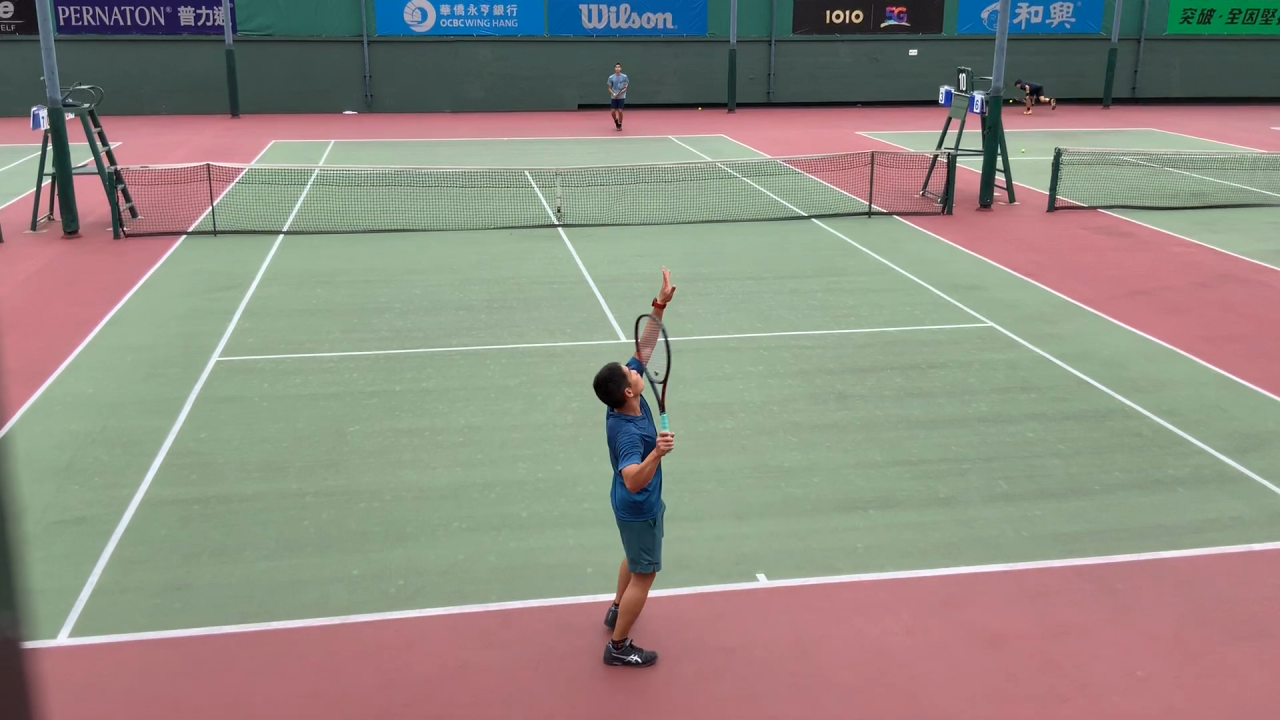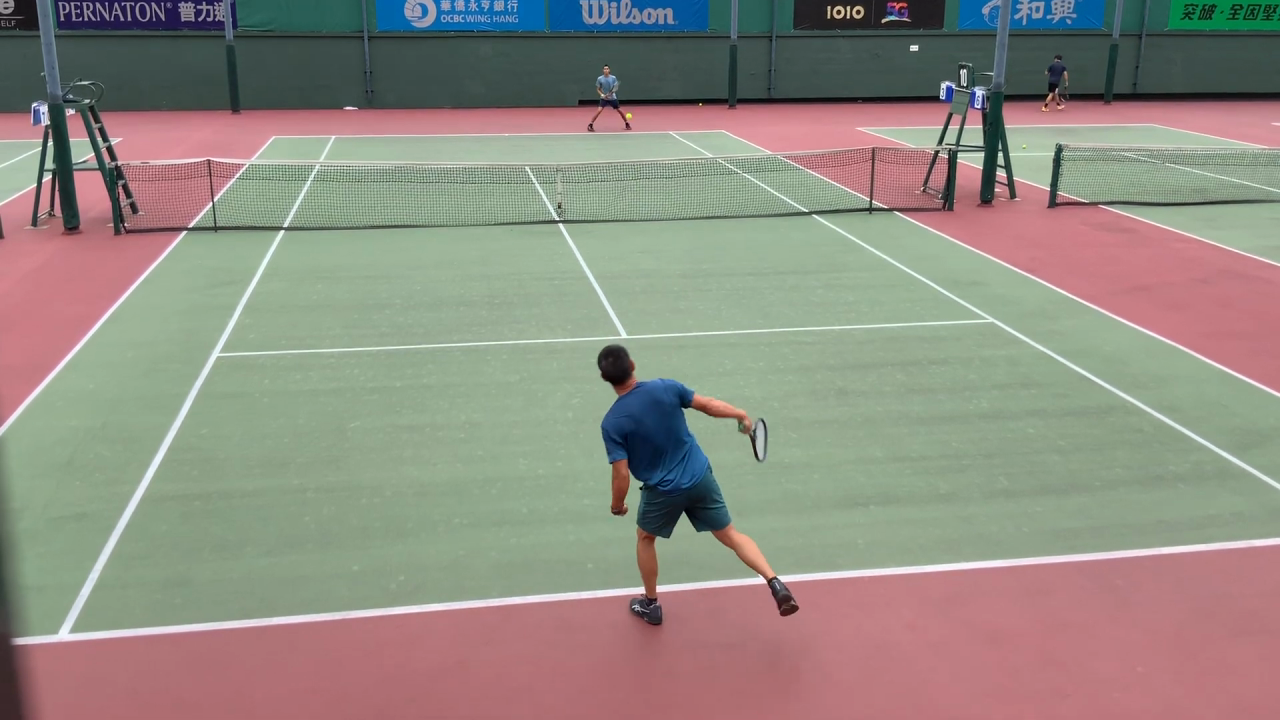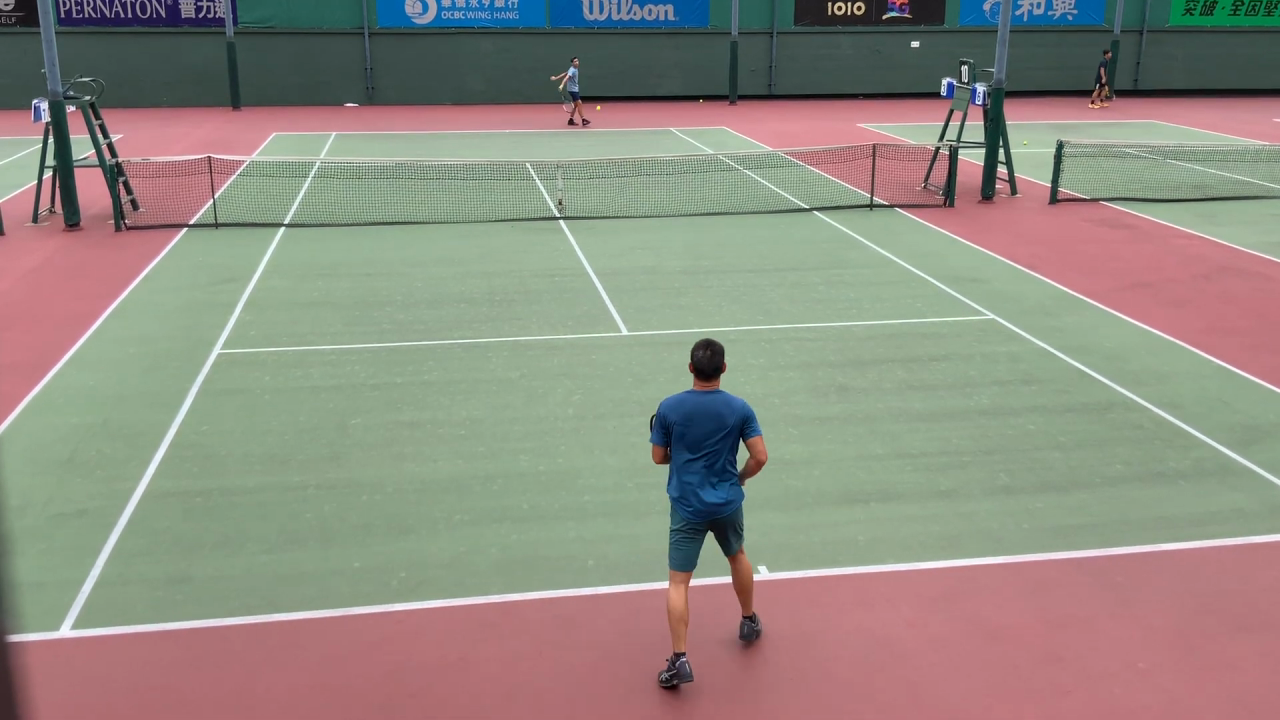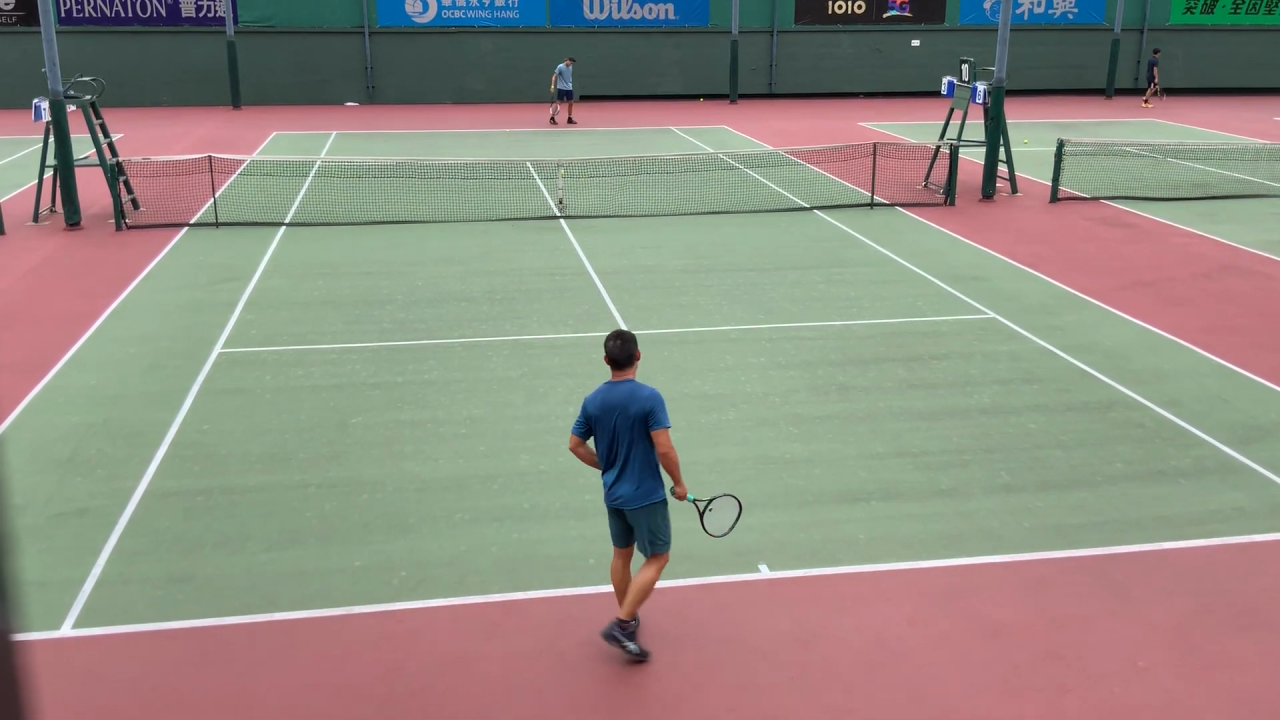
dt=1s
person 1, frame 1
left shoulder: (624, 398)
right shoulder: (627, 433)
left elbow: (644, 347)
right elbow: (634, 484)
left wrist: (660, 304)
right wrist: (656, 455)
left hip: (644, 503)
right hip: (639, 508)
left knee: (634, 558)
right knee: (643, 575)
left ankle: (616, 609)
right ankle: (619, 646)
person 1, frame 2
left shoulder: (612, 422)
right shoulder: (665, 388)
left elbow: (621, 473)
right elbow: (709, 406)
left wrist: (618, 505)
right wrist: (742, 415)
left hip: (662, 490)
right hip: (700, 479)
left knee: (646, 539)
right knee: (730, 535)
left ankle: (651, 604)
right ankle: (776, 585)
person 1, frame 3
left shoulder: (669, 408)
right shoulder: (739, 408)
left elbow: (658, 457)
right elbow: (760, 456)
right wrist: (739, 478)
left hip: (686, 508)
right hip: (726, 503)
left knee: (678, 582)
right knee: (737, 556)
left ankle: (679, 659)
right ankle: (748, 622)
person 1, frame 4
left shoulder: (593, 400)
right shoulder: (649, 397)
left elbow: (577, 446)
right elbow: (664, 449)
right wrist: (678, 483)
left hip: (615, 493)
right hip: (646, 495)
left knee: (622, 556)
right knee: (657, 559)
left ankle: (628, 618)
right ankle: (621, 624)
